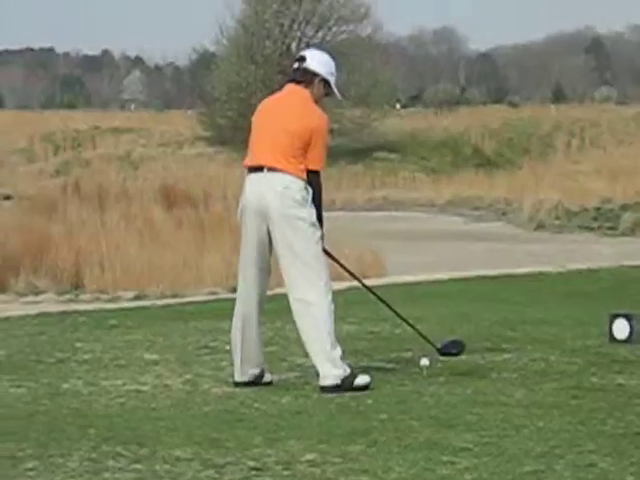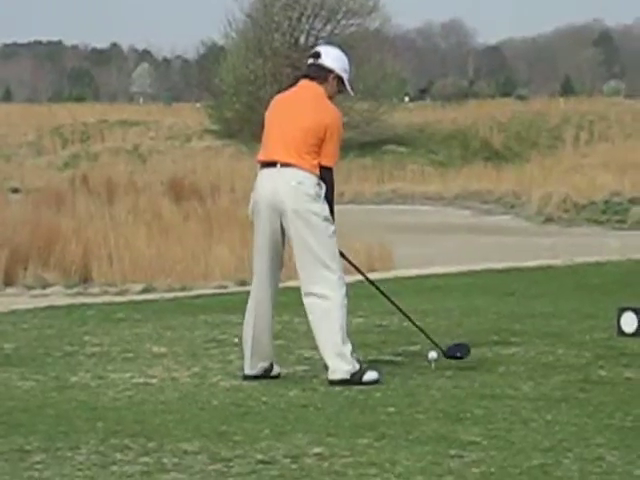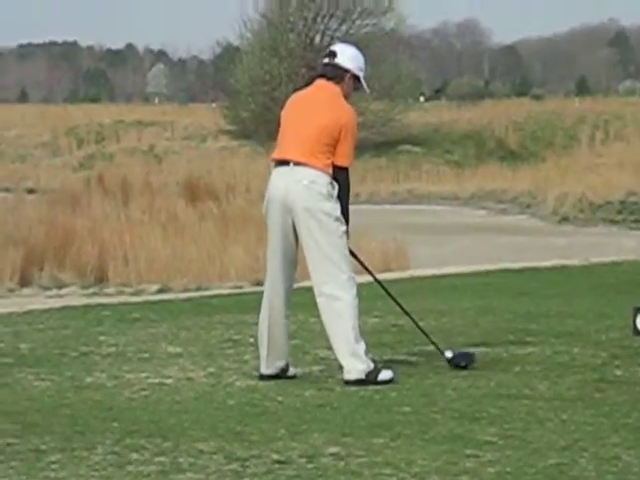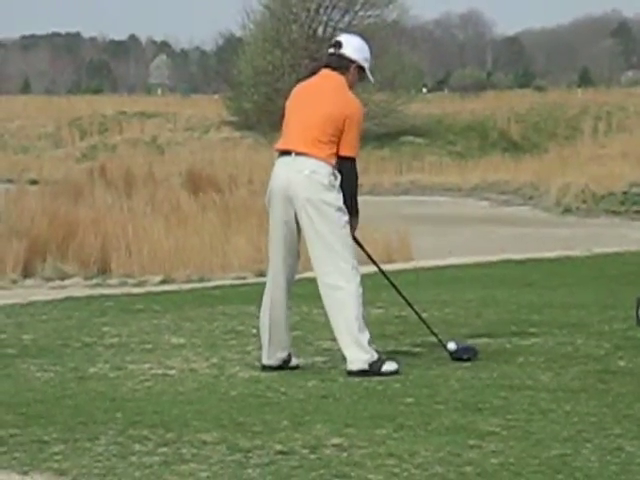
dt=0.5s
person 1, frame 1
left shoulder: (265, 105)
right shoulder: (316, 117)
right elbow: (313, 176)
right wrist: (318, 226)
left hip: (253, 188)
right hip: (287, 191)
left knee: (250, 285)
right knee: (311, 286)
left ankle: (247, 369)
right ankle: (333, 372)
person 1, frame 2
left shoulder: (278, 100)
right shoulder: (329, 113)
right elbow: (325, 172)
right wrist: (330, 221)
left hip: (265, 183)
right hip: (300, 187)
left knee: (263, 279)
right knee: (325, 282)
left ankle: (257, 362)
right ankle: (342, 366)
person 1, frame 3
left shoulder: (295, 99)
right shoulder: (345, 113)
right elbow: (340, 173)
right wrist: (343, 222)
left hip: (279, 183)
right hip: (312, 186)
left knee: (277, 280)
right knee: (336, 281)
left ankle: (273, 362)
right ankle: (357, 367)
person 1, frame 4
left shoulder: (300, 89)
right shoulder: (350, 104)
right elbow: (347, 163)
right wrist: (352, 212)
left hip: (282, 172)
right hip: (315, 177)
left knee: (279, 269)
right knee: (339, 271)
left ankle: (275, 352)
right ankle: (360, 357)
